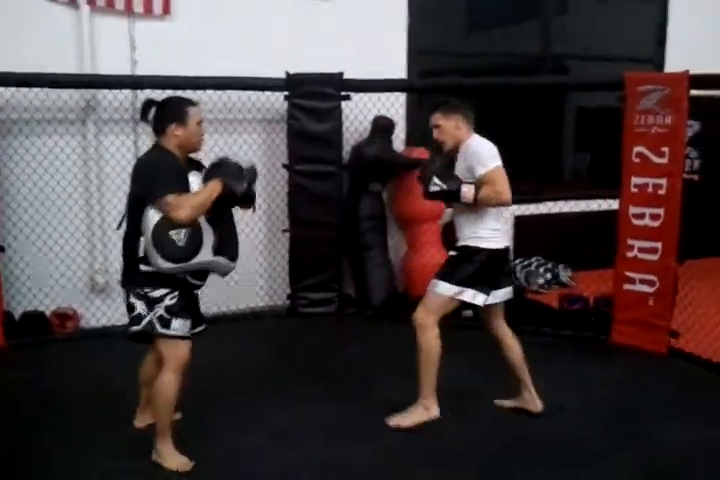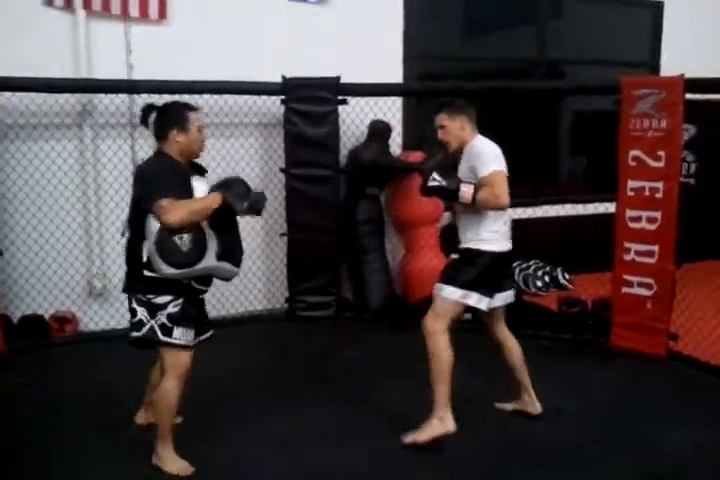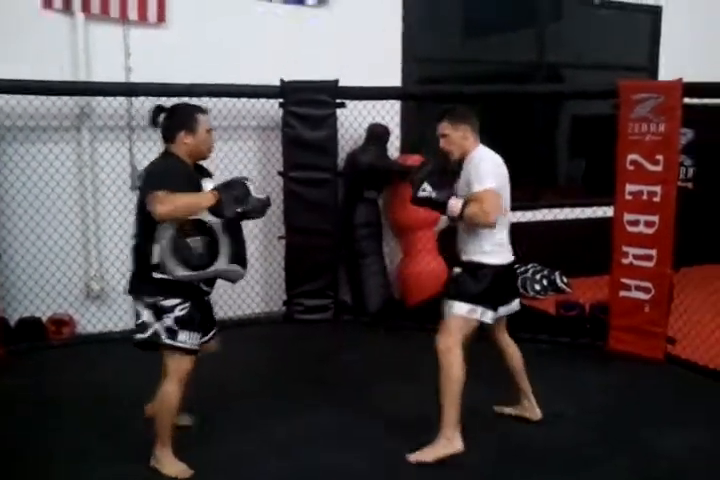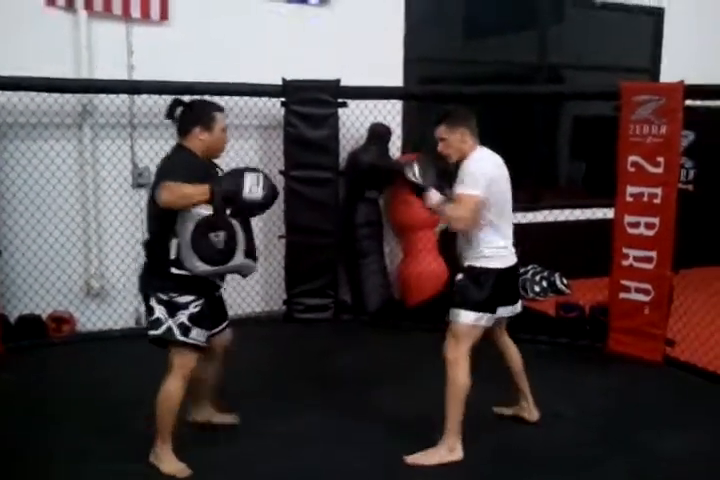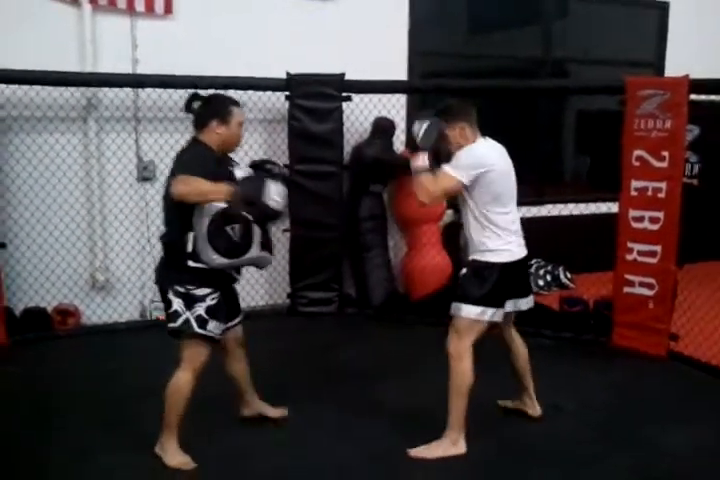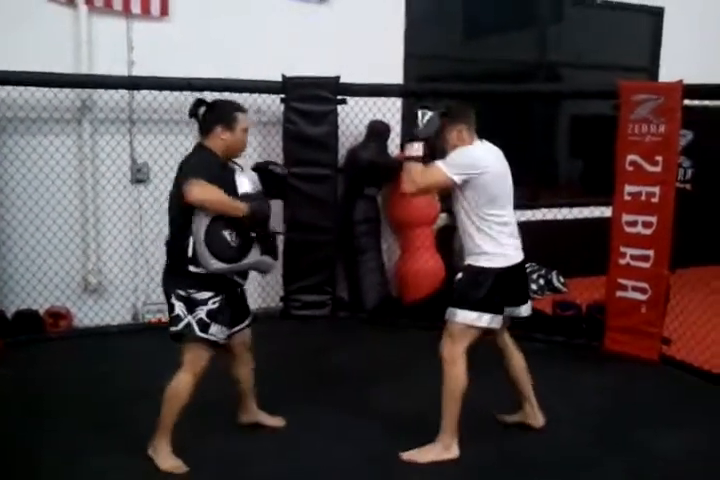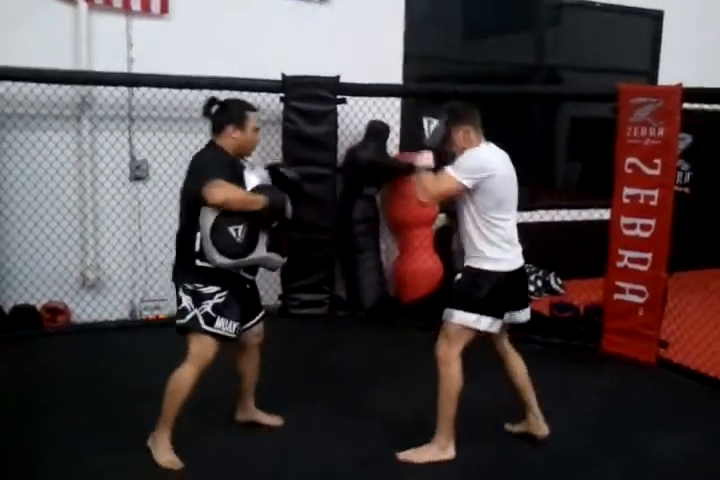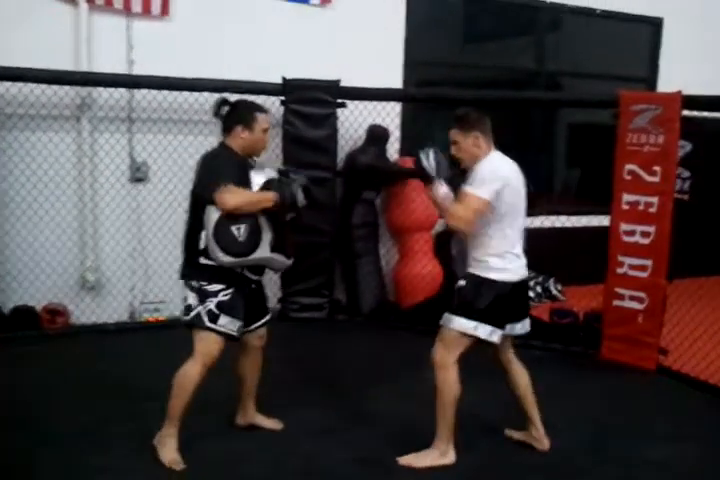
dt=0.1s
person 1, frame 1
left shoulder: (187, 165)
right shoulder: (153, 166)
left elbow: (202, 207)
right elbow: (180, 211)
left wrist: (226, 187)
right wrist: (218, 184)
left hip: (176, 275)
right hip: (153, 279)
left knee: (161, 350)
right knee: (175, 358)
left ankle: (146, 411)
right ankle: (163, 445)
person 1, frame 2
left shoulder: (190, 170)
right shoulder: (155, 172)
left elbow: (201, 213)
right elbow: (173, 215)
left wrist: (226, 199)
right wrist: (220, 196)
left hip: (181, 281)
right hip: (157, 285)
left knee: (171, 355)
right knee: (178, 365)
left ankle: (149, 409)
right ankle: (163, 449)
person 1, frame 3
left shoulder: (193, 171)
right shoulder: (162, 171)
left elbow: (205, 218)
right elbow: (161, 208)
left wrist: (233, 197)
right wrist: (218, 195)
left hip: (188, 283)
right hip: (163, 286)
left knee: (202, 348)
right knee: (179, 368)
left ankle: (158, 406)
person 1, frame 4
left shoulder: (202, 166)
right shoulder: (177, 165)
right elbow: (166, 197)
right wrist: (220, 190)
left hip: (198, 277)
right hip: (173, 282)
left knee: (220, 342)
right knee: (184, 365)
left ankle: (202, 407)
right ankle: (161, 449)
person 1, frame 5
left shoulder: (216, 159)
right shoulder: (193, 157)
left elbow: (228, 192)
right elbow: (180, 189)
right wrist: (235, 191)
left hip: (214, 272)
right hip: (190, 276)
left knee: (234, 341)
right knee: (194, 360)
left ankle: (250, 403)
right ankle: (167, 441)
person 1, frame 6
left shoulder: (220, 165)
right shoulder: (199, 163)
left elbow: (229, 204)
right elbow: (196, 195)
right wrist: (248, 209)
left hip: (221, 276)
right hip: (194, 281)
left knee: (242, 344)
right knee: (194, 364)
left ankle: (249, 410)
right ankle: (160, 444)
person 1, frame 7
left shoulder: (234, 163)
right shoulder: (208, 161)
left elbow: (243, 202)
right elbow: (218, 196)
right wrist: (264, 201)
left hip: (236, 271)
right hip: (205, 276)
left knee: (253, 338)
right knee: (200, 357)
left ankle: (247, 408)
right ankle: (161, 437)
person 1, frame 8
left shoulder: (243, 164)
right shoulder: (217, 162)
left elbow: (252, 203)
right elbow: (230, 201)
left wrist: (279, 188)
right wrist: (277, 196)
left hip: (243, 271)
right hip: (211, 274)
left knee: (256, 341)
right knee: (206, 354)
left ankle: (247, 411)
right ankle: (168, 434)
person 2, frame 1
left shoulder: (478, 149)
right shoulder: (468, 152)
left elbow: (502, 195)
left wrist: (457, 191)
right wrist: (447, 190)
left hip: (479, 250)
right hip: (493, 250)
left knee: (425, 318)
right knee: (496, 324)
left ankle: (426, 404)
right ankle: (529, 396)
person 2, frame 2
left shoulder: (481, 149)
right shoulder: (471, 153)
left elbow: (500, 198)
left wrist: (457, 190)
right wrist: (447, 186)
left hip: (482, 254)
right hip: (493, 253)
left knee: (434, 324)
right knee: (497, 327)
left ankle: (441, 416)
right ankle: (528, 398)
person 2, frame 3
left shoulder: (480, 162)
right shoulder: (481, 160)
left elbow: (489, 215)
left wrist: (448, 203)
right wrist: (442, 192)
left hip: (483, 266)
right hip: (498, 263)
left knee: (448, 343)
right knee: (498, 333)
left ankle: (450, 437)
right ankle: (528, 404)
person 2, frame 4
left shoulder: (476, 165)
right shoulder: (486, 161)
left elbow: (459, 221)
left wrist: (430, 196)
right wrist: (441, 197)
left hip: (485, 270)
right hip: (502, 265)
left knee: (456, 351)
right knee: (499, 334)
left ankle: (451, 444)
right ankle: (526, 405)
person 2, frame 5
left shoulder: (474, 155)
right shoulder: (492, 150)
left elbow: (426, 193)
left wrist: (419, 157)
left hip: (491, 264)
right hip: (514, 258)
left knee: (458, 345)
right knee: (508, 328)
left ankle: (453, 438)
right ankle: (529, 399)
person 2, frame 6
left shoulder: (469, 157)
right shoulder: (489, 152)
left elbow: (410, 184)
left hip: (487, 269)
right hip: (510, 263)
left knee: (452, 350)
right knee: (502, 336)
left ankle: (447, 442)
right ankle: (531, 410)
person 2, frame 7
left shoulder: (476, 160)
right shoulder: (495, 156)
left elbow: (423, 193)
left wrist: (424, 155)
left hip: (487, 272)
right hip: (510, 267)
left knee: (447, 351)
right knee: (501, 343)
left ankle: (443, 443)
right ankle: (535, 420)
person 2, frame 8
left shoulder: (488, 170)
right shoulder: (504, 166)
left elbow: (461, 222)
left wrist: (439, 187)
right wrist: (449, 193)
left hip: (490, 281)
right hip: (513, 278)
left knee: (444, 356)
right knee: (506, 353)
left ankle: (443, 448)
right ankle: (536, 431)
person 3, frame 1
left shoulder: (359, 148)
right shoulder: (380, 149)
right elbow: (399, 163)
left hip: (354, 204)
right hip: (370, 204)
left knee: (358, 251)
right knee: (375, 251)
left ankle: (365, 298)
right ankle: (380, 298)
person 3, frame 2
left shoulder: (355, 153)
right shoulder: (378, 154)
right elbow: (396, 167)
right wrist: (420, 167)
left hip: (352, 208)
right hip: (367, 208)
left knee: (356, 255)
right knee: (372, 254)
left ankle: (363, 302)
right ankle: (378, 302)
person 3, frame 3
left shoulder: (354, 156)
right shoulder: (376, 156)
right elbow: (394, 170)
left hip: (350, 211)
right hip: (366, 211)
left knee: (355, 258)
right knee: (371, 257)
left ankle: (361, 305)
right ankle: (376, 305)
person 3, frame 4
left shoulder: (355, 155)
right shoulder: (377, 156)
right elbow: (394, 170)
right wrist: (419, 169)
left hip: (351, 210)
right hip: (367, 210)
left knee: (355, 257)
right knee: (371, 256)
left ankle: (361, 304)
right ankle: (376, 304)
person 3, frame 5
left shoulder: (359, 149)
right shoulder: (381, 150)
right elbow: (399, 164)
left hip: (355, 204)
right hip: (370, 204)
left knee: (358, 251)
right knee: (375, 250)
left ankle: (365, 298)
right ankle: (381, 297)
person 3, frame 6
left shoulder: (354, 152)
right shoulder: (375, 154)
right elbow: (393, 167)
left hip: (349, 207)
right hip: (364, 207)
left knee: (352, 254)
right knee: (369, 253)
left ankle: (358, 301)
right ankle: (374, 300)
person 3, frame 7
left shoulder: (353, 151)
right shoulder: (374, 154)
right elbow: (393, 167)
right wrist: (415, 167)
left hip: (348, 206)
right hip: (364, 207)
left knee: (350, 253)
right knee: (368, 253)
left ankle: (356, 300)
right ankle: (372, 300)
person 3, frame 8
left shoulder: (353, 156)
right shoulder: (375, 158)
right elbow: (394, 172)
right wrist: (420, 172)
left hip: (348, 210)
right hip: (363, 212)
left knee: (350, 258)
right knee: (366, 257)
left ankle: (356, 304)
right ankle: (371, 305)
